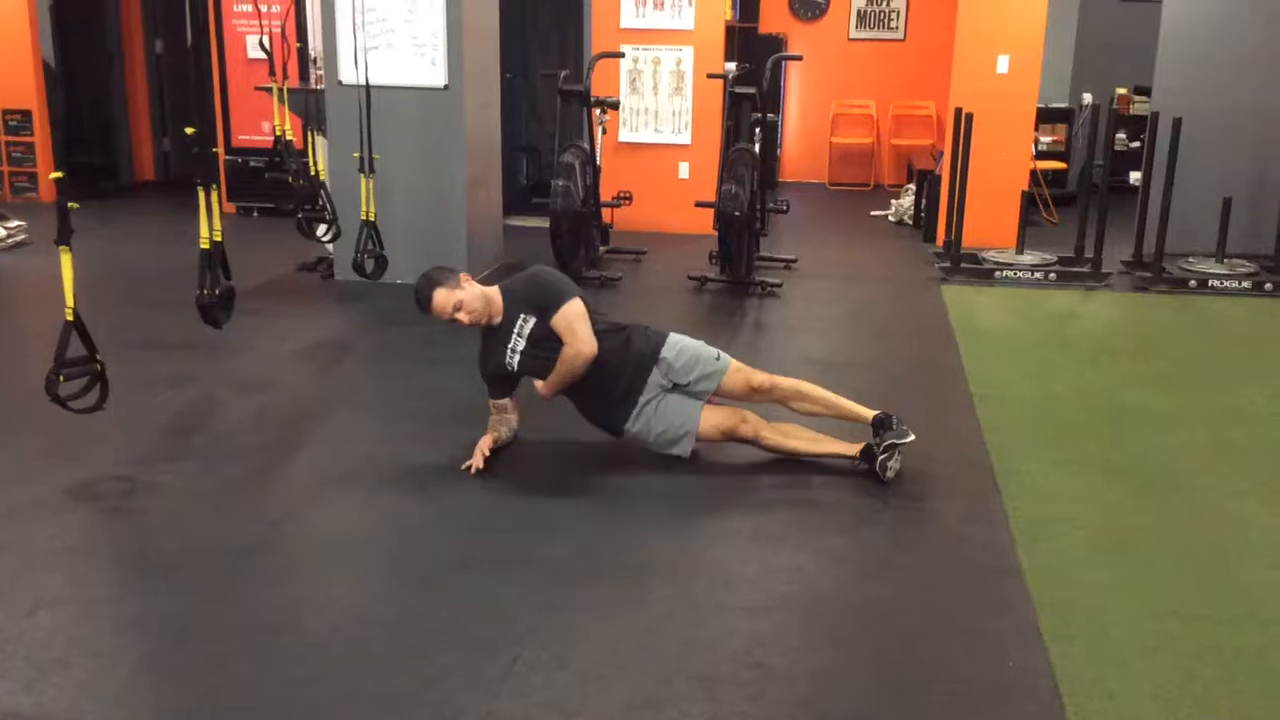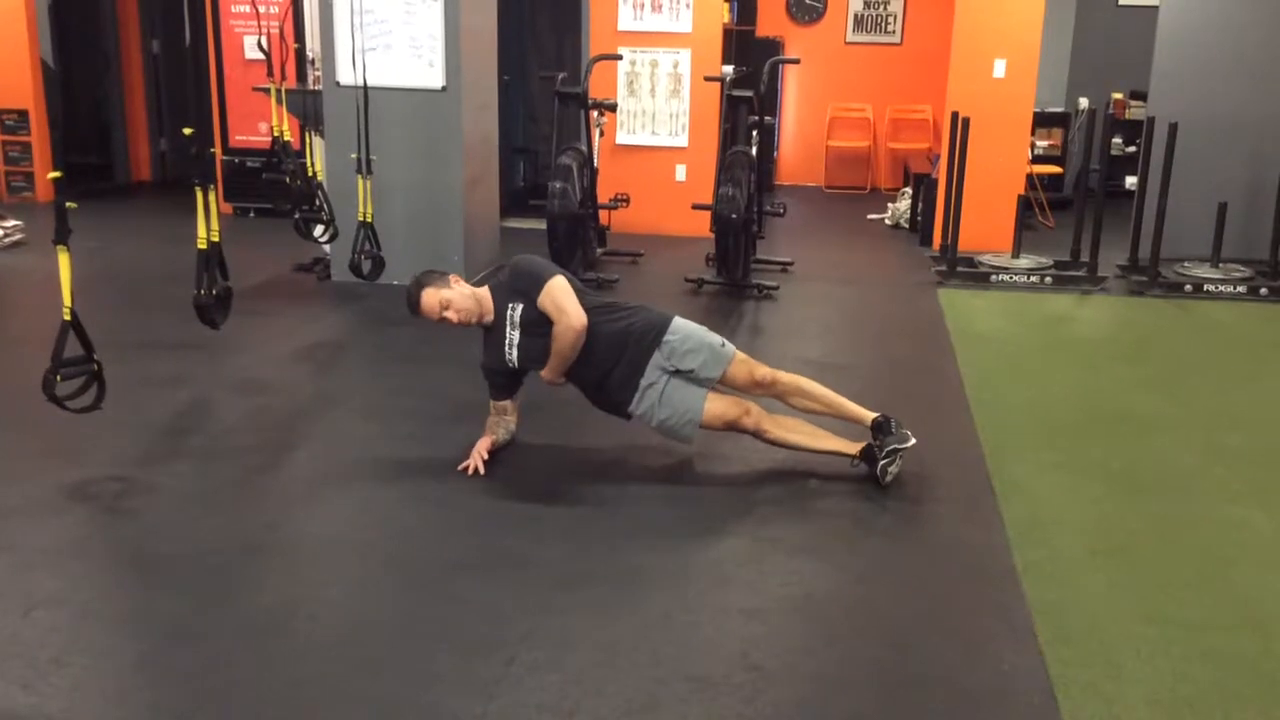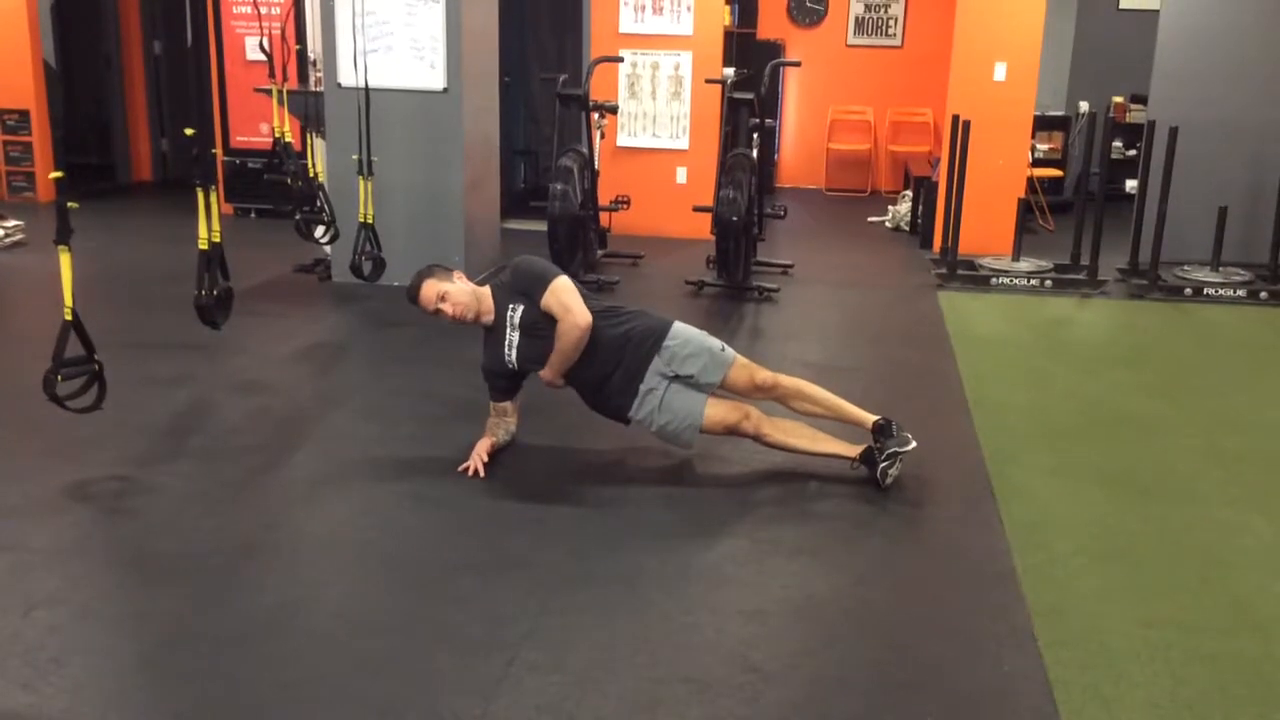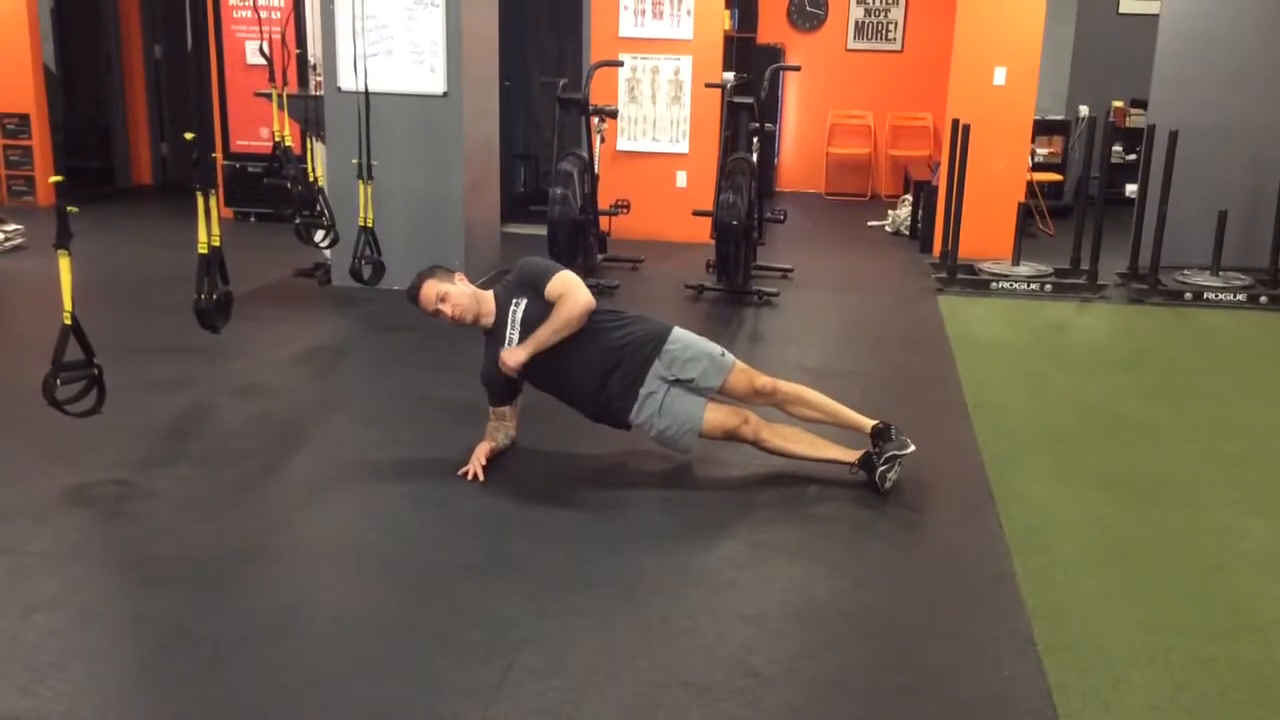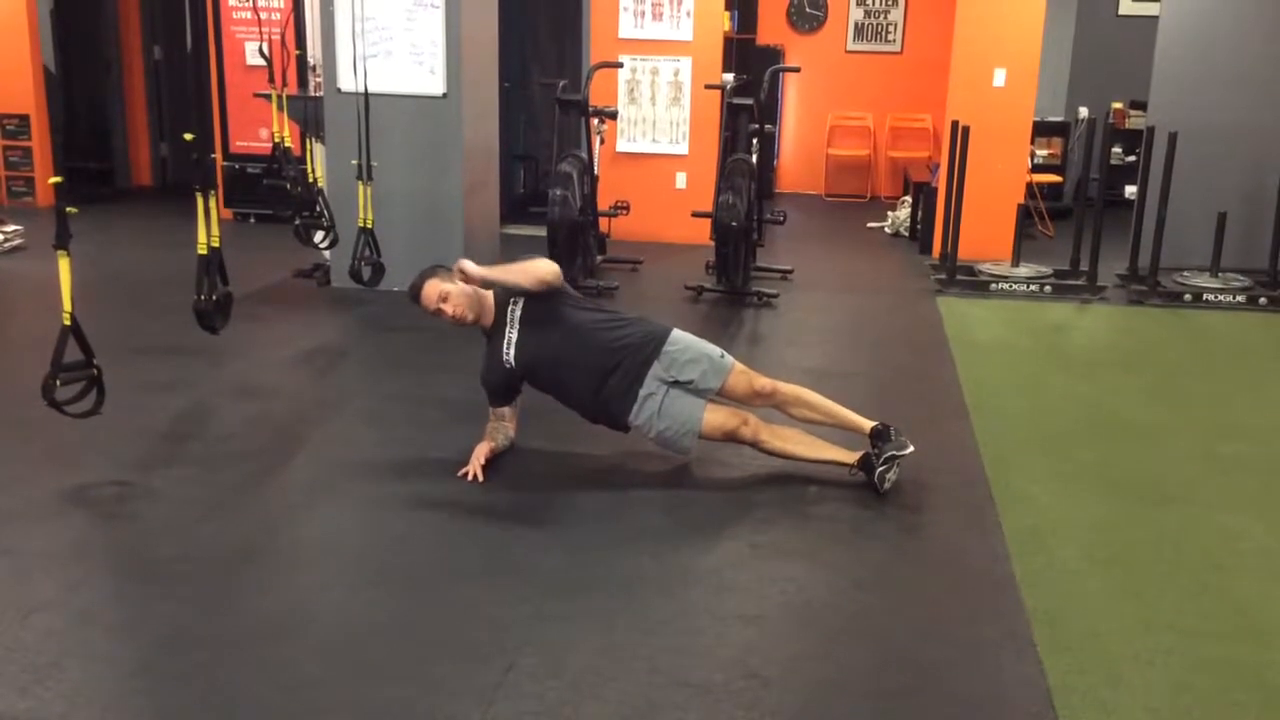
dt=0.5s
person 1, frame 1
left shoulder: (534, 284)
right shoulder: (493, 357)
left elbow: (585, 347)
right elbow: (505, 414)
left wrist: (550, 387)
right wrist: (490, 438)
left hip: (653, 356)
right hip: (631, 409)
left knee: (760, 385)
right knee: (743, 427)
left ankle: (877, 420)
right ankle: (864, 452)
person 1, frame 2
left shoulder: (519, 273)
right shoulder: (496, 356)
left elbow: (574, 322)
right elbow: (505, 415)
left wrist: (553, 372)
right wrist: (488, 441)
left hip: (655, 339)
right hip: (638, 389)
left knee: (762, 379)
right knee: (744, 416)
left ankle: (875, 423)
right ankle: (864, 451)
person 1, frame 3
left shoulder: (521, 274)
right shoulder: (496, 358)
left elbow: (579, 320)
right elbow: (505, 416)
left wrist: (553, 372)
right wrist: (488, 441)
left hip: (655, 343)
right hip: (638, 395)
left knee: (764, 383)
right knee: (745, 421)
left ankle: (878, 427)
right ankle: (864, 454)
person 1, frame 4
left shoulder: (525, 276)
right shoulder: (493, 363)
left elbow: (582, 302)
right elbow: (504, 421)
left wrist: (525, 349)
right wrist: (486, 446)
left hip: (654, 348)
right hip: (638, 400)
left knee: (763, 389)
right knee: (745, 427)
left ankle: (877, 431)
right ankle: (864, 461)
person 1, frame 5
left shoulder: (522, 286)
right shoulder: (496, 365)
left elbow: (548, 273)
right elbow: (504, 423)
left wrist: (480, 274)
right wrist: (485, 447)
left hip: (652, 350)
right hip: (636, 402)
left knee: (761, 390)
right knee: (744, 428)
left ankle: (876, 432)
right ankle: (862, 462)
